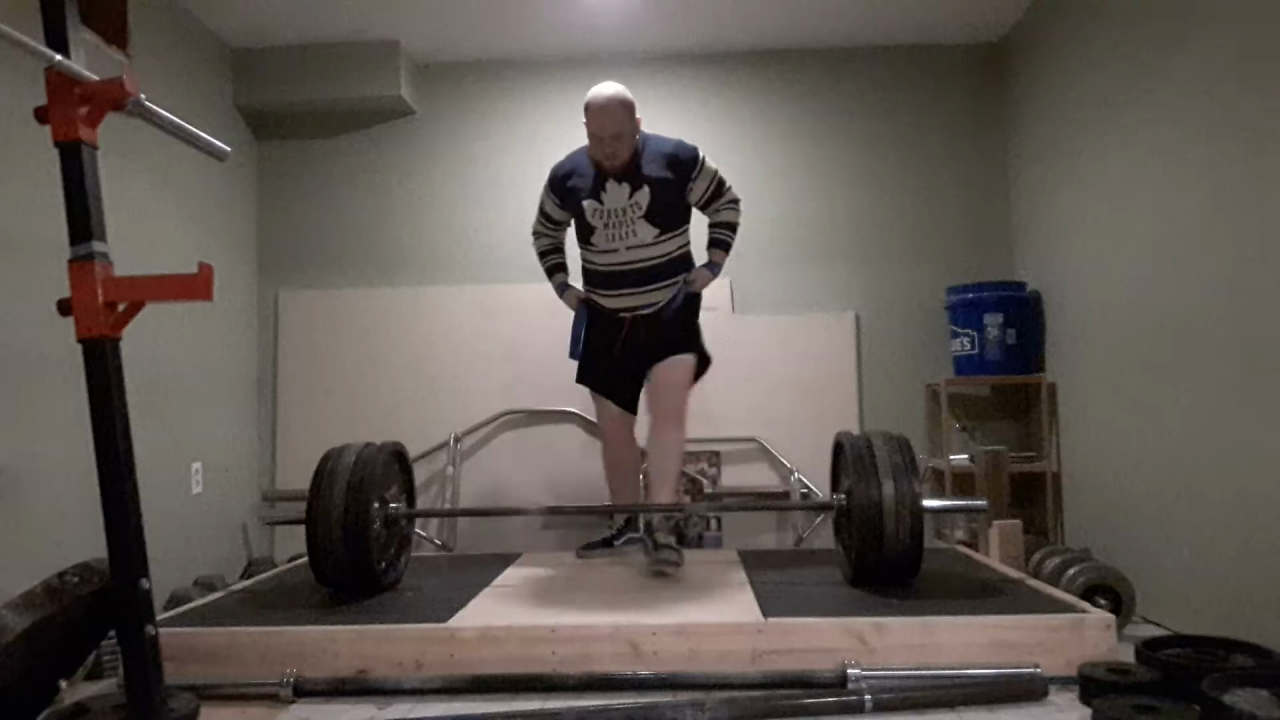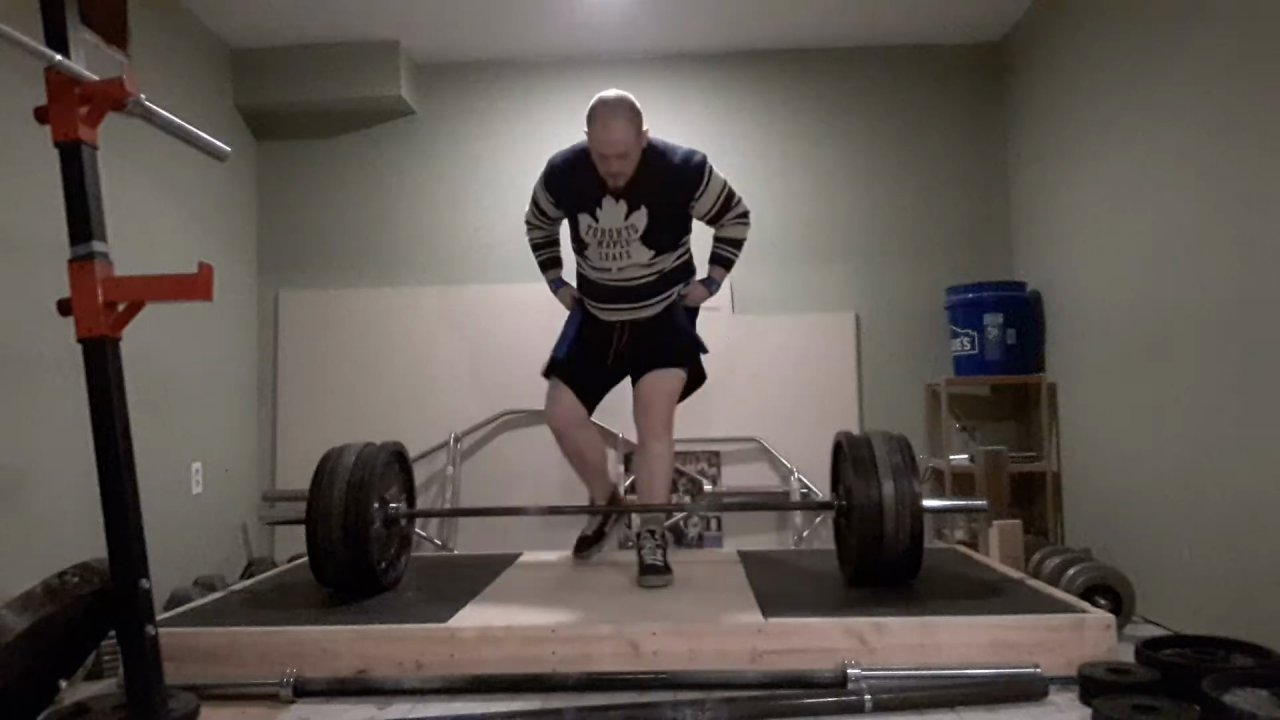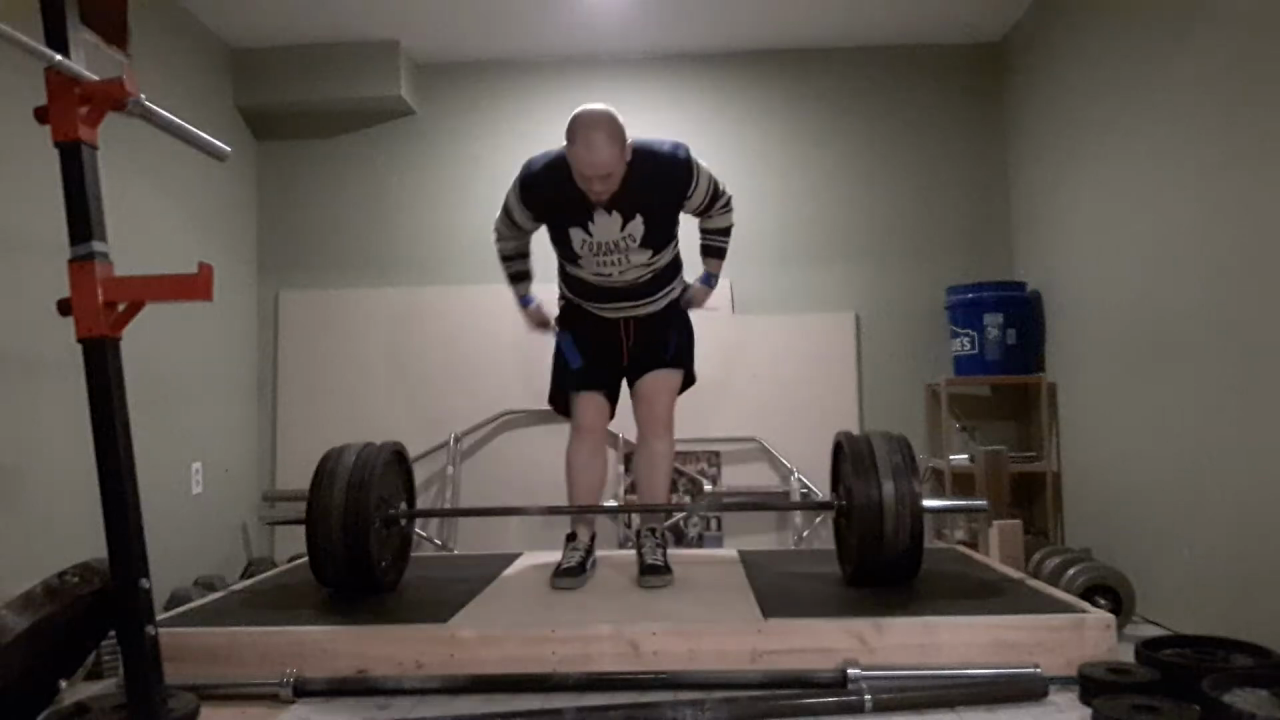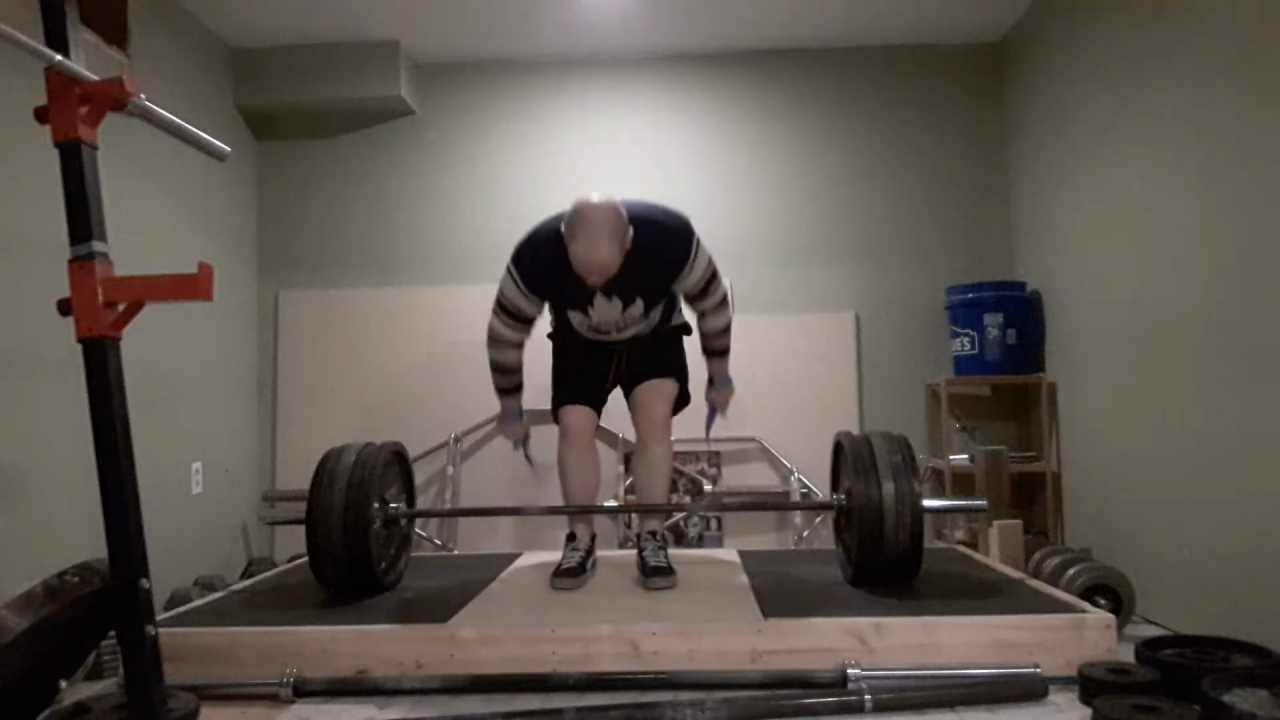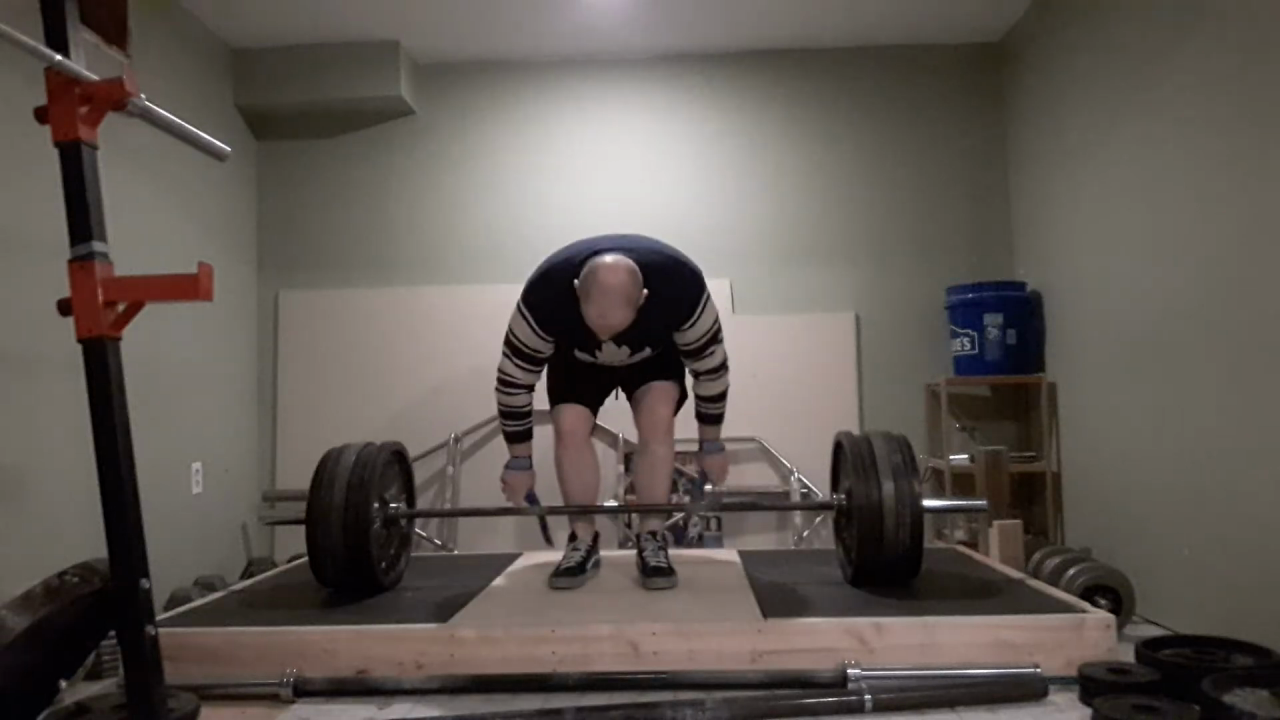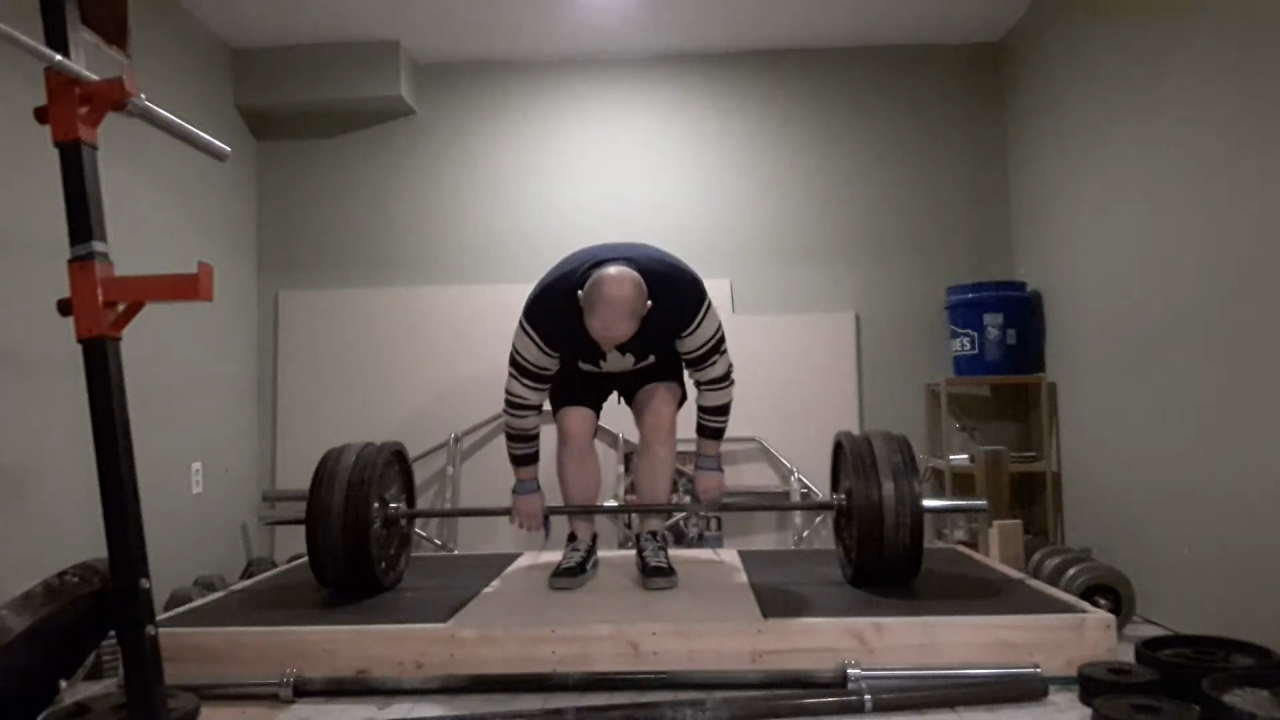
dt=0.3s
person 1, frame 1
left shoulder: (679, 159)
right shoulder: (566, 175)
left elbow: (726, 205)
right elbow: (545, 233)
left wrist: (713, 263)
right wrist: (561, 284)
left hip: (669, 312)
right hip: (606, 320)
left knee: (667, 406)
right knee: (614, 427)
left ankle: (661, 527)
right ankle: (627, 522)
person 1, frame 2
left shoulder: (684, 169)
right shoulder: (561, 172)
left elbow: (735, 217)
right elbow: (538, 224)
left wrist: (713, 278)
right wrist: (555, 281)
left hip: (664, 318)
right hip: (595, 320)
left knee: (654, 421)
right knee: (561, 412)
left ankle: (652, 537)
right ankle: (604, 499)
person 1, frame 3
left shoulder: (671, 166)
right shoulder: (538, 180)
left elbow: (718, 209)
right elbow: (510, 236)
left wrist: (709, 276)
right wrist: (525, 299)
left hip: (660, 315)
right hip: (586, 320)
left knee: (656, 420)
right knee: (588, 422)
left ankle: (651, 538)
right ankle: (581, 540)
person 1, frame 4
left shoulder: (669, 236)
right shoulder: (536, 254)
left elbow: (712, 302)
right elbow: (505, 334)
left wrist: (719, 375)
right wrist: (511, 409)
left hip: (654, 338)
right hip: (579, 345)
left knee: (655, 418)
right knee: (576, 429)
left ankle: (651, 540)
right ankle: (581, 541)
person 1, frame 5
left shoulder: (681, 284)
right shoulder: (545, 293)
left elbow: (711, 367)
right elbow: (513, 379)
left wrist: (711, 445)
right wrist: (520, 462)
left hip: (654, 352)
right hip: (575, 358)
left knee: (657, 421)
right knee: (570, 427)
left ankle: (651, 539)
right ankle: (583, 541)
person 1, frame 6
left shoulder: (682, 292)
right shoulder: (549, 306)
left elbow: (715, 376)
right elbow: (522, 399)
left wrist: (708, 462)
right wrist: (526, 486)
left hip: (654, 357)
right hip: (576, 363)
left knee: (659, 421)
right knee: (574, 429)
left ankle: (651, 540)
right ankle: (581, 541)
